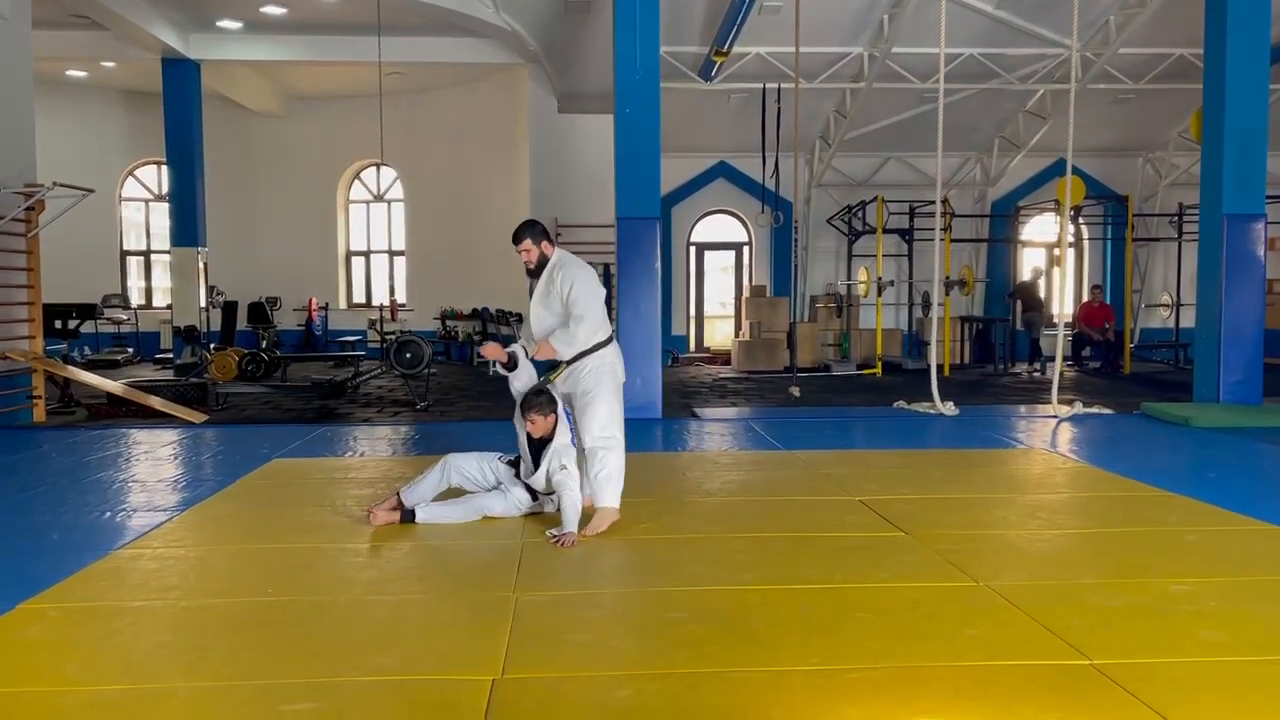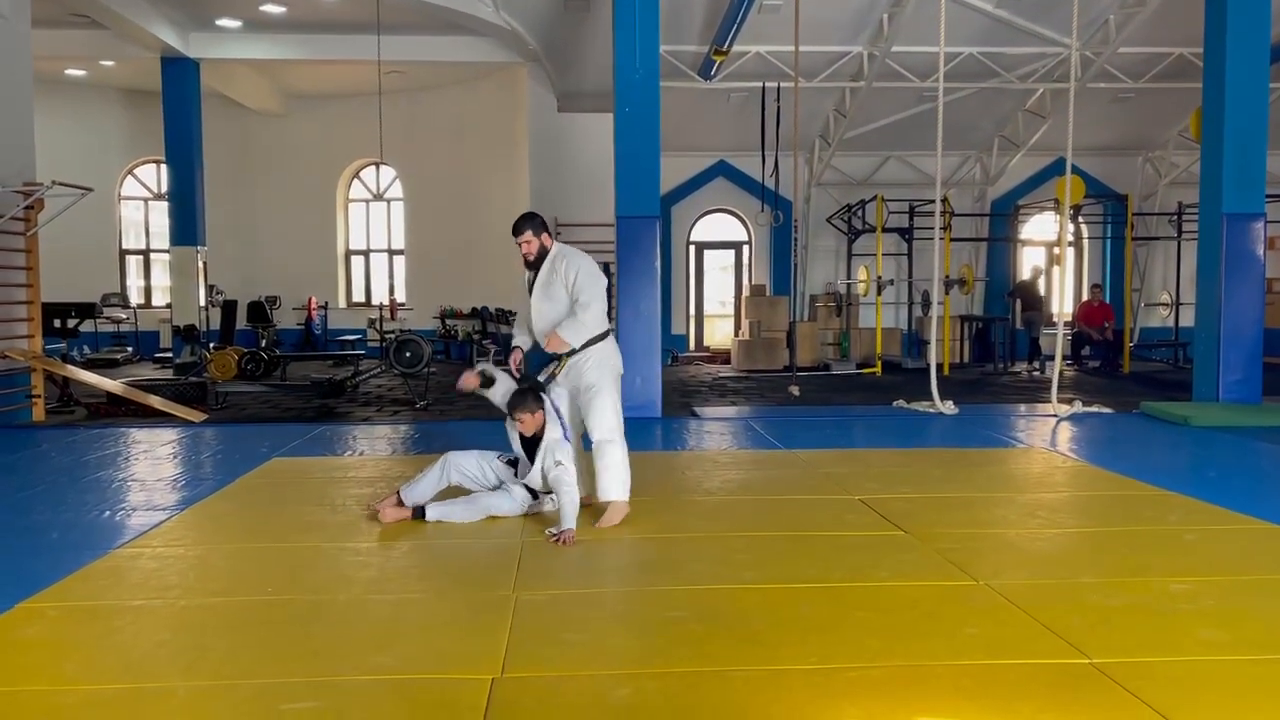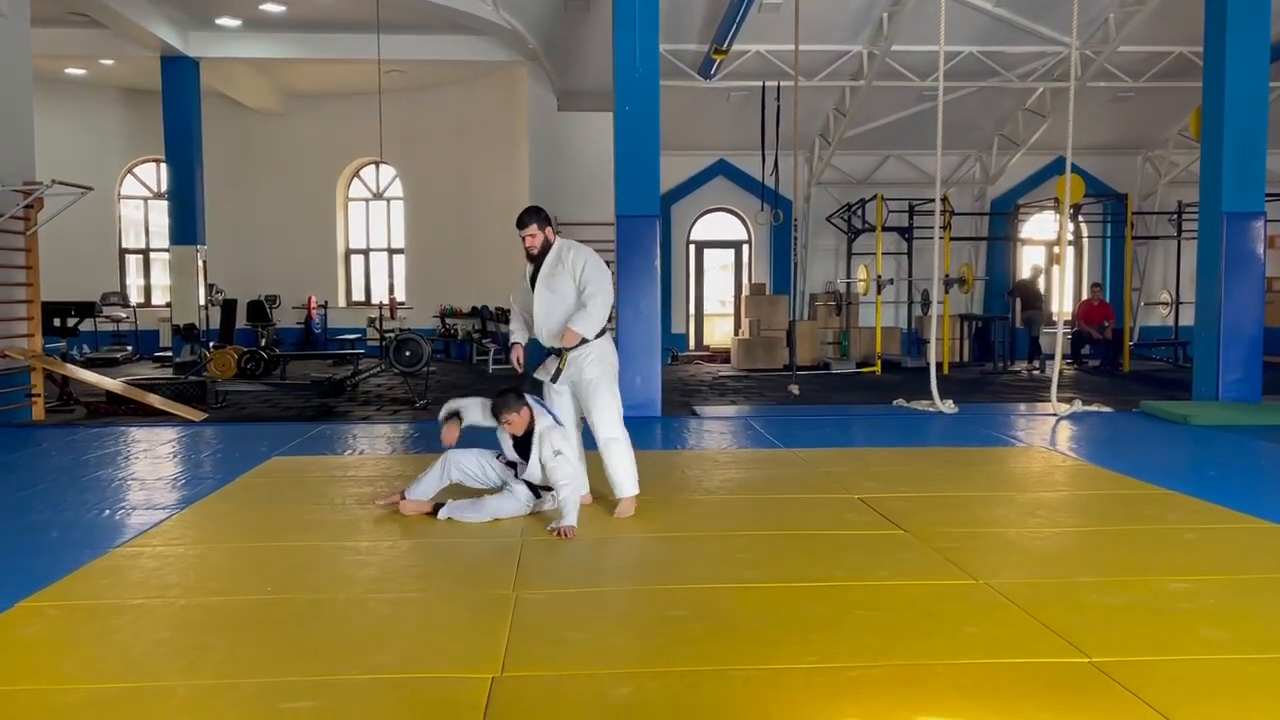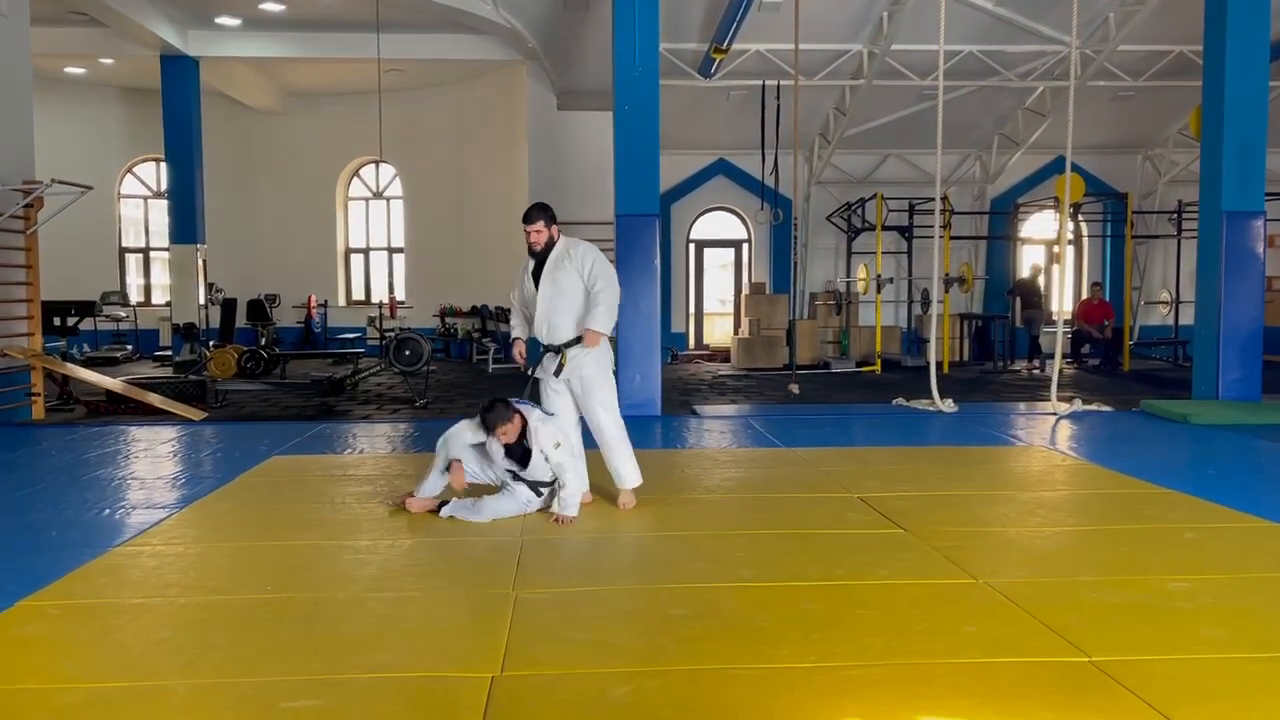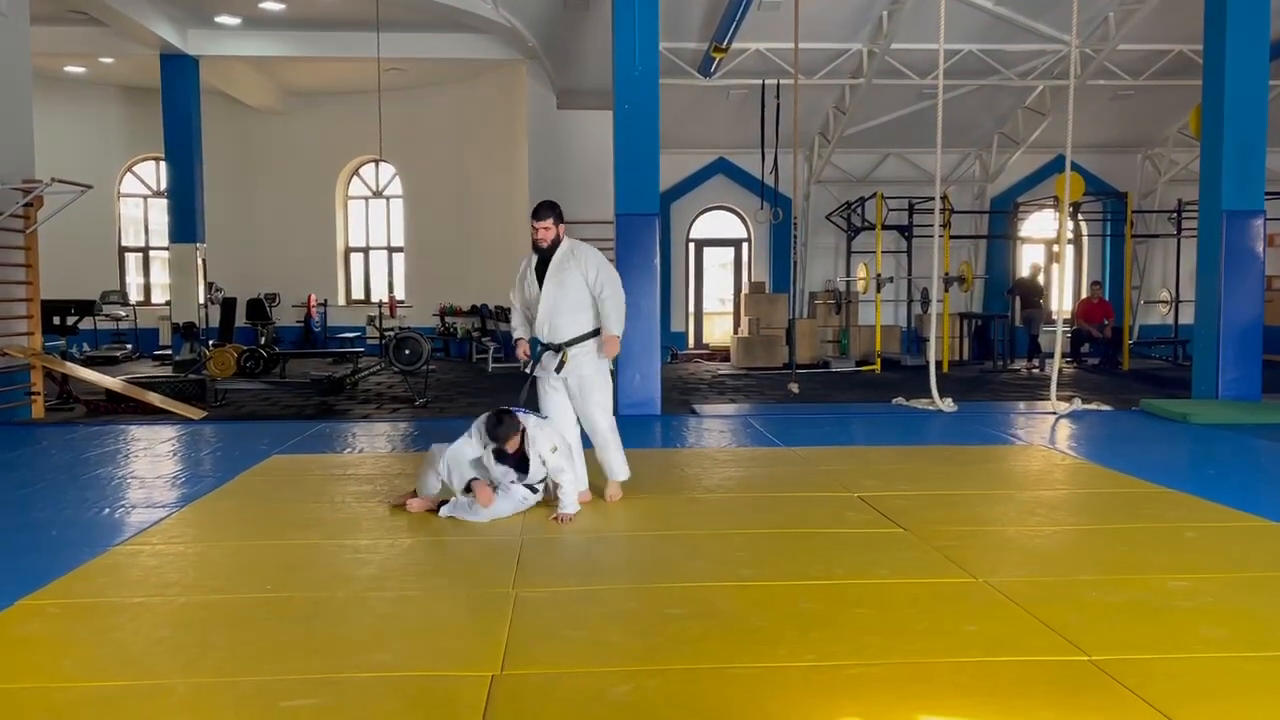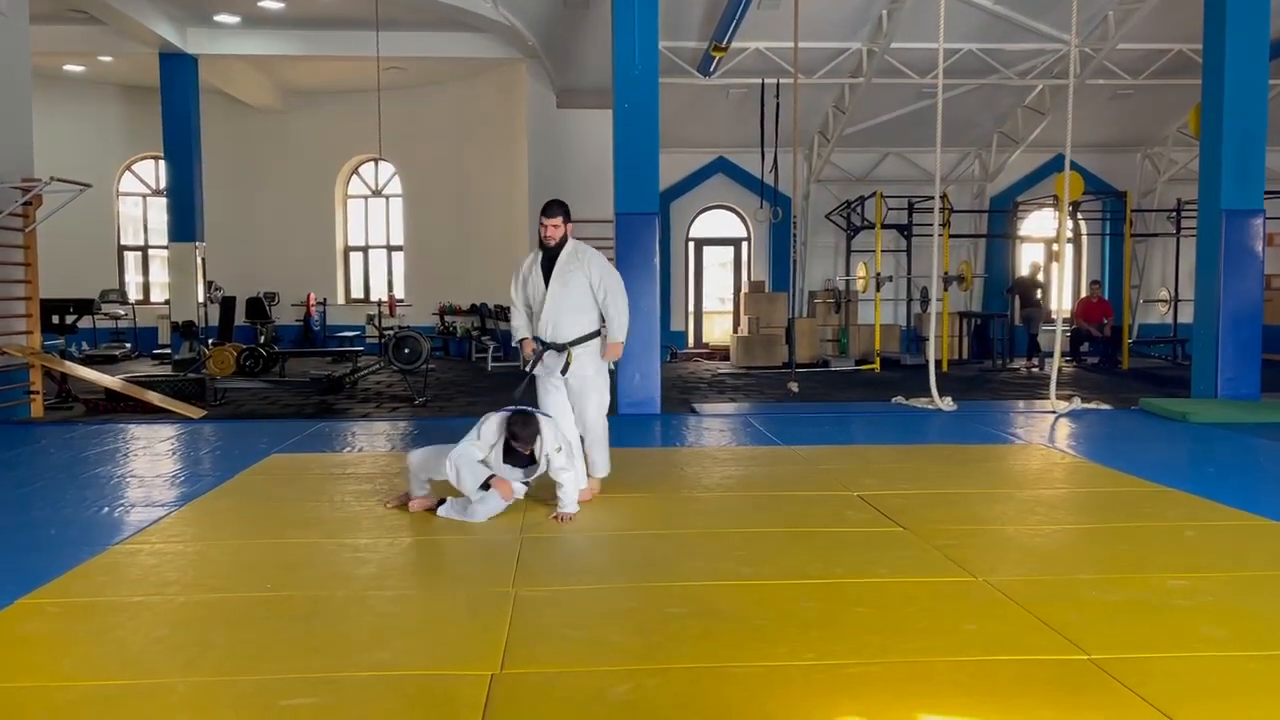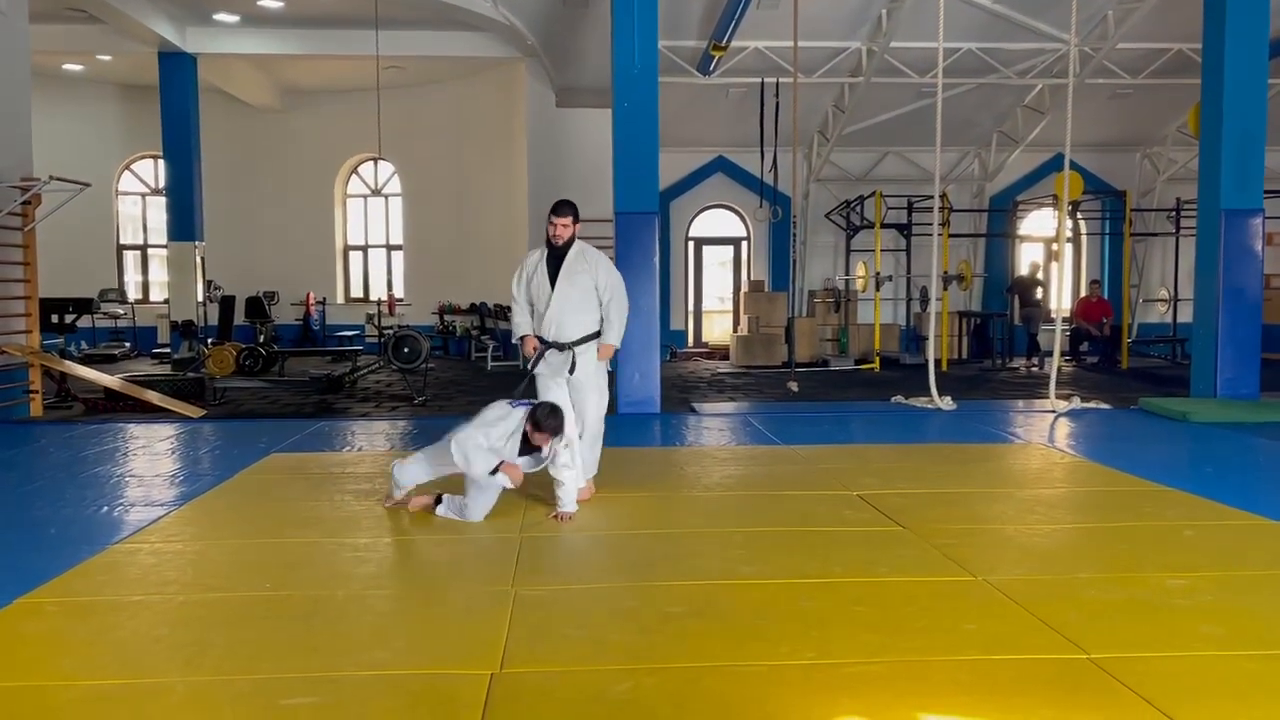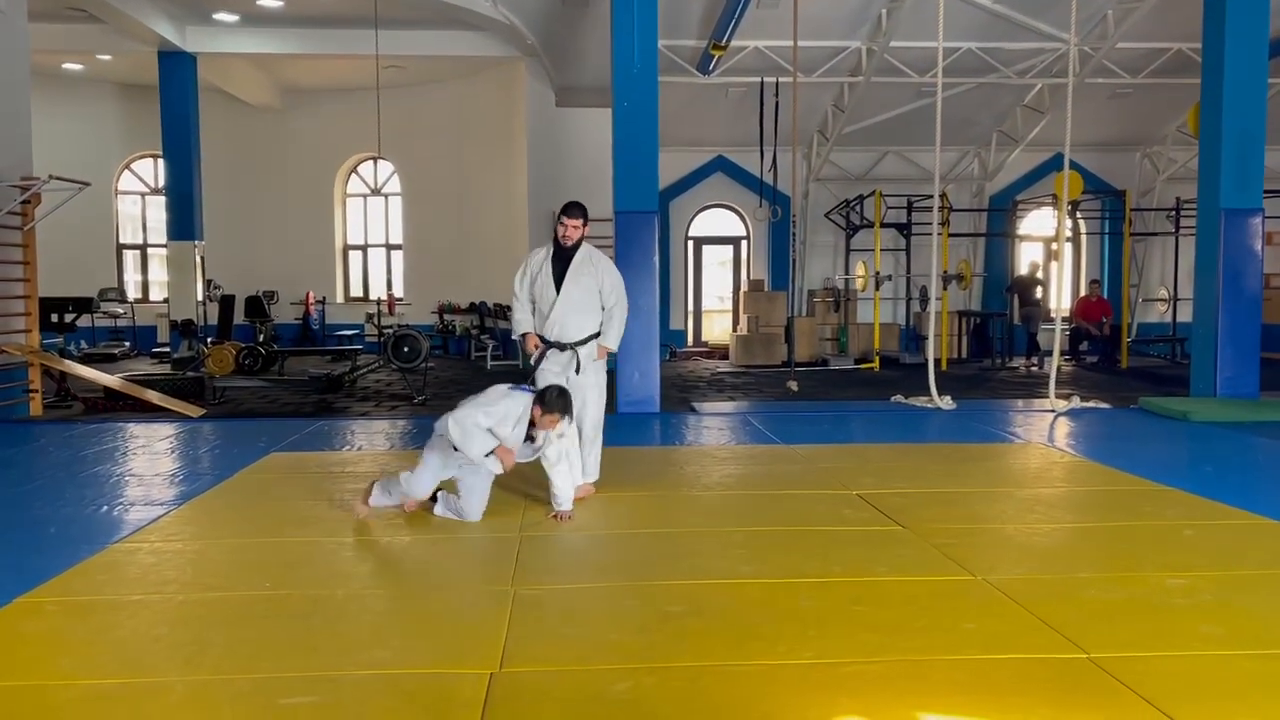
dt=0.1s
person 1, frame 1
left shoulder: (572, 271)
right shoulder: (541, 276)
left elbow: (587, 319)
right elbow: (540, 323)
left wrist: (554, 345)
left hip: (596, 363)
right hip: (567, 367)
left knee: (599, 433)
left ankle: (607, 506)
right ankle: (584, 493)
person 1, frame 2
left shoulder: (572, 262)
right shoulder: (533, 272)
left elbow: (592, 305)
right elbow: (527, 317)
left wrist: (564, 337)
right wrist: (519, 346)
left hip: (593, 356)
right hip: (561, 364)
left knee: (604, 428)
left ankle: (616, 499)
right ankle: (578, 490)
person 1, frame 3
left shoulder: (577, 256)
right shoulder: (531, 269)
left elbow: (600, 294)
right elbow: (520, 311)
left wrist: (578, 329)
right wrist: (518, 341)
left hip: (590, 353)
right hip: (556, 360)
left knee: (606, 424)
right knee: (562, 430)
left ankle: (627, 492)
person 1, frame 4
left shoulder: (580, 253)
right shoulder: (528, 267)
left elbow: (606, 289)
right elbow: (519, 309)
left wrist: (596, 327)
right wrist: (519, 337)
left hip: (587, 354)
right hip: (550, 358)
left knee: (604, 420)
right knee: (561, 428)
left ankle: (626, 485)
person 1, frame 5
left shoulder: (584, 255)
right shoulder: (529, 265)
left elbow: (611, 292)
right elbow: (520, 307)
left wrist: (612, 332)
right wrist: (521, 337)
left hip: (585, 352)
right hip: (549, 357)
left knee: (597, 419)
right knee: (560, 427)
left ankle: (615, 477)
person 1, frame 6
left shoulder: (589, 258)
right shoulder: (529, 264)
left elbow: (614, 297)
right elbow: (519, 306)
left wrist: (615, 338)
right wrist: (524, 337)
left hip: (586, 353)
right hip: (547, 356)
left knee: (591, 420)
right knee: (558, 425)
left ankle: (595, 474)
person 1, frame 7
left shoulder: (594, 259)
right shoulder: (532, 262)
left elbow: (616, 301)
right elbow: (520, 303)
left wrist: (610, 340)
right wrist: (525, 334)
left hip: (586, 353)
right hip: (548, 355)
left knee: (590, 420)
left ankle: (586, 475)
person 1, frame 8
left shoulder: (598, 262)
right shoulder: (537, 259)
left elbow: (616, 306)
right elbow: (521, 299)
left wrist: (606, 344)
right wrist: (527, 331)
left hip: (587, 353)
right hip: (548, 353)
left knee: (589, 419)
left ankle: (586, 477)
person 2, frame 1
left shoulder: (562, 451)
left elbow: (570, 491)
right elbow: (523, 375)
left wrist: (569, 529)
right wrist: (505, 357)
left hip: (531, 496)
right hip: (514, 470)
left knee: (481, 504)
right knee: (451, 465)
left ankle: (399, 516)
right ankle: (398, 501)
person 2, frame 2
left shoulder: (556, 447)
right shoulder: (528, 400)
left elbow: (567, 489)
right elbow: (500, 382)
left wrist: (568, 526)
right wrist: (480, 379)
left hip: (531, 493)
right hip: (511, 470)
left knee: (483, 502)
right knee: (451, 460)
left ankle: (409, 512)
right ankle: (400, 499)
person 2, frame 3
left shoulder: (550, 436)
right shoulder: (515, 409)
left elbow: (566, 481)
right elbow: (466, 407)
left wrist: (568, 521)
right wrist: (454, 421)
left hip: (535, 491)
right hip: (512, 468)
left knee: (489, 507)
right knee: (452, 458)
left ankle: (433, 508)
right ankle: (407, 497)
person 2, frame 4
left shoulder: (545, 430)
right shoulder: (491, 420)
left elbow: (570, 471)
right elbow: (452, 438)
left wrist: (568, 510)
right wrist: (454, 463)
left hip: (531, 488)
right hip: (506, 471)
left knee: (485, 509)
right knee: (447, 454)
left ankle: (437, 505)
right ankle: (419, 496)
person 2, frame 5
left shoulder: (543, 435)
right shoulder: (485, 427)
left elbow: (565, 473)
right elbow: (453, 457)
left wrist: (567, 508)
right wrist: (474, 484)
left hip: (524, 487)
right hip: (498, 471)
left knee: (482, 511)
right knee: (438, 455)
left ankle: (436, 505)
right ankle: (421, 495)
person 2, frame 6
left shoulder: (550, 434)
right shoulder: (491, 425)
left elbow: (565, 471)
right elbow: (458, 461)
left wrist: (567, 506)
right wrist: (493, 480)
left hip: (514, 480)
left knee: (477, 513)
right knee: (418, 460)
left ankle: (436, 503)
right ankle: (417, 495)
person 2, frame 7
left shoulder: (560, 432)
right shoulder: (504, 417)
left elbow: (566, 469)
right elbow: (463, 442)
left wrist: (566, 506)
right wrist: (502, 466)
right hip: (468, 444)
left knee: (473, 513)
right knee: (409, 470)
left ankle: (434, 501)
right ankle: (398, 493)
person 2, frame 8
left shoulder: (553, 419)
right shoulder: (509, 402)
left elbow: (558, 462)
right elbow: (460, 420)
left wrist: (562, 504)
right wrist: (496, 448)
left hip: (484, 461)
right hip: (457, 439)
left knee: (471, 513)
right knee: (419, 485)
left ankle: (432, 499)
right ankle: (375, 491)
